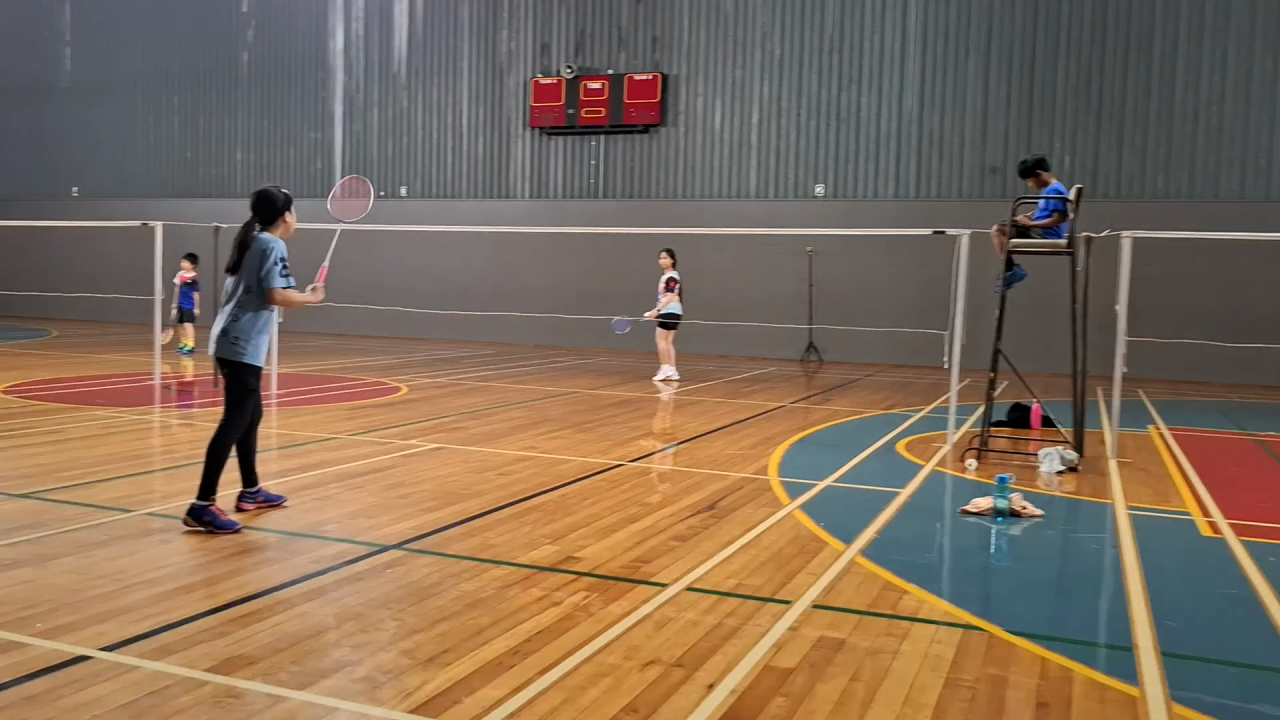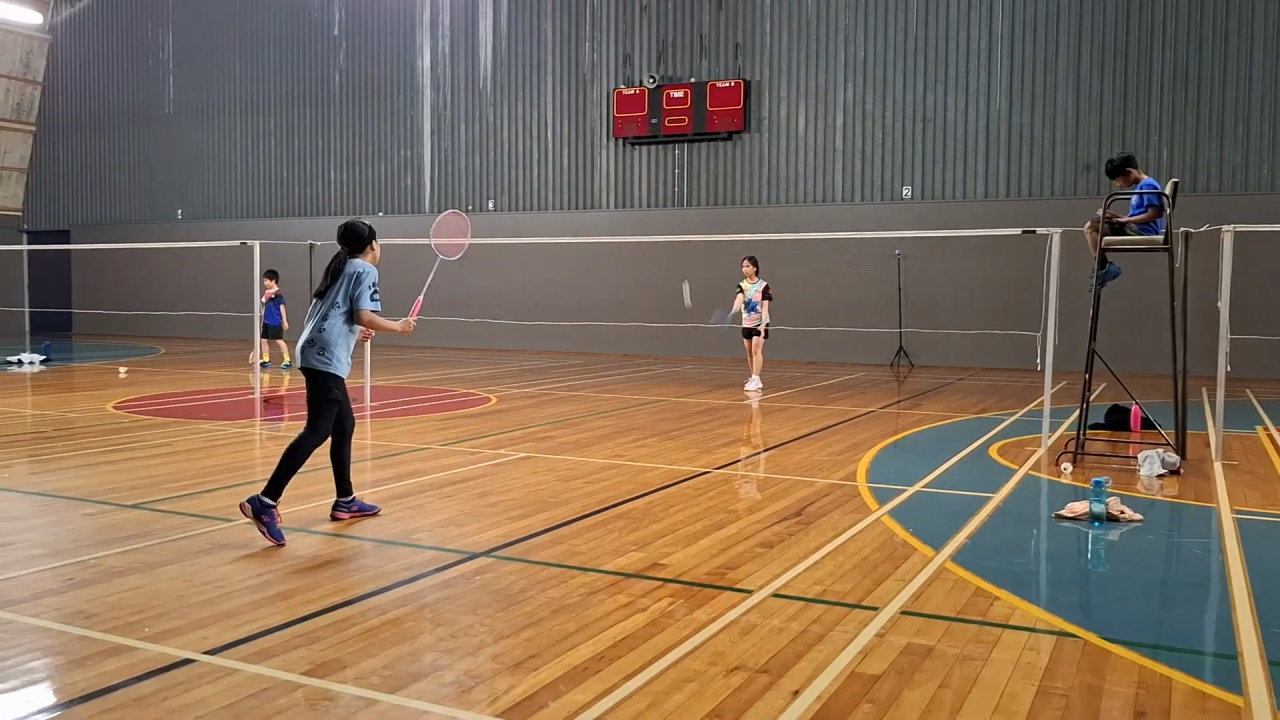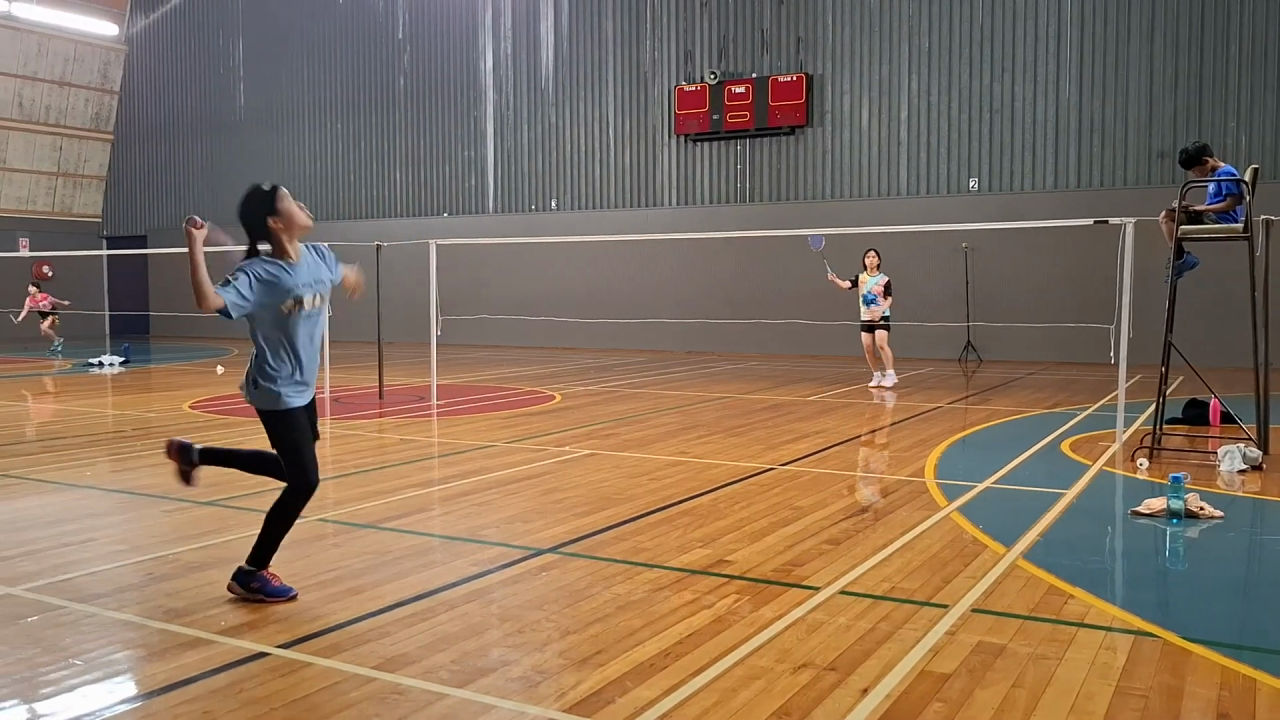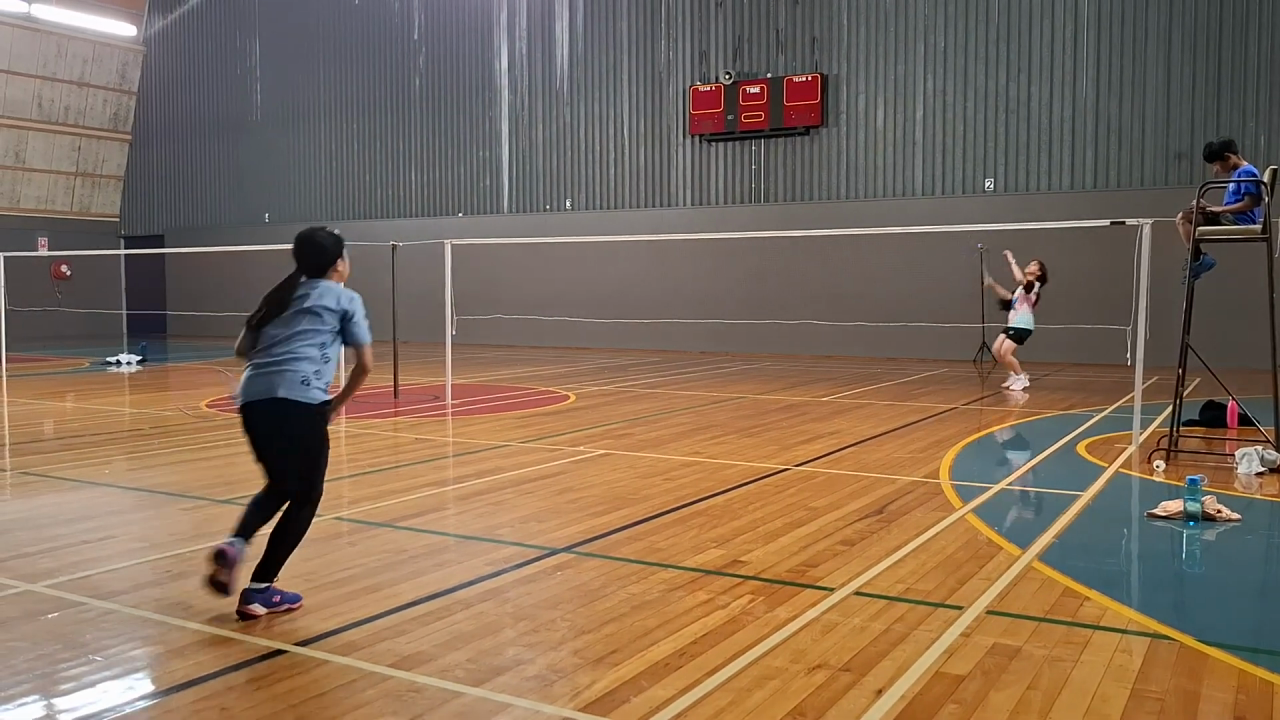
dt=1s
person 1, frame 1
left shoulder: (250, 242)
right shoulder: (273, 245)
right elbow: (276, 296)
left wrist: (281, 296)
right wrist: (310, 297)
left hip: (231, 340)
right hip: (243, 345)
left knee: (250, 416)
right knee: (235, 422)
left ankle: (251, 491)
right ankle: (202, 506)
person 1, frame 2
left shoulder: (341, 269)
right shoulder: (365, 270)
right elbow: (364, 317)
left wrist: (355, 334)
right wrist: (398, 326)
left hip: (320, 354)
right hip: (327, 357)
left knee: (344, 425)
right knee: (317, 431)
left ankle: (345, 501)
right ankle: (264, 502)
person 1, frame 3
left shoulder: (317, 256)
right shoulder: (257, 273)
left elbow: (347, 281)
right elbow: (209, 303)
right wrist: (195, 251)
left hip: (301, 386)
right hip: (278, 391)
left knee: (295, 468)
right knee: (305, 480)
left ankle: (193, 454)
right ankle: (251, 573)
person 1, frame 4
left shoulder: (280, 297)
right shoulder: (346, 300)
left elbow: (243, 348)
right elbow: (364, 363)
right wrist: (339, 400)
left hip: (253, 397)
right hip: (300, 397)
left knee: (281, 487)
right knee: (306, 495)
left ankle: (232, 546)
right ankle: (258, 589)
